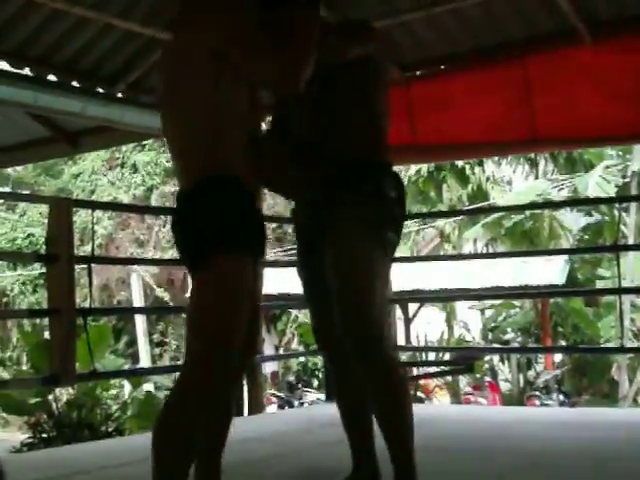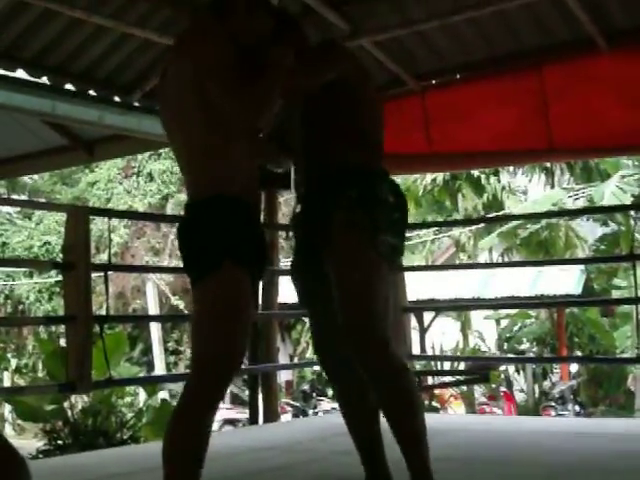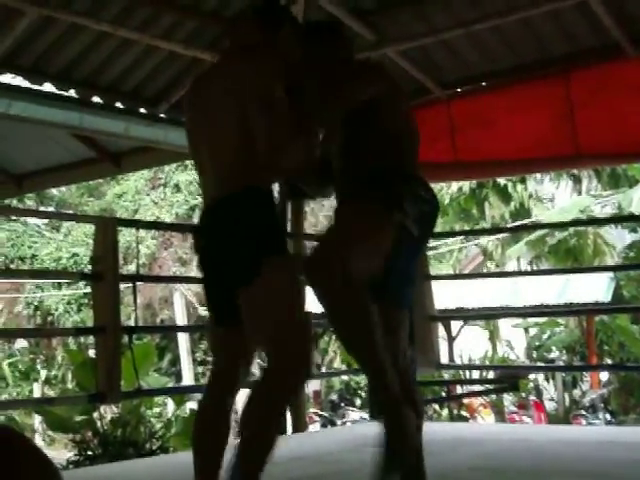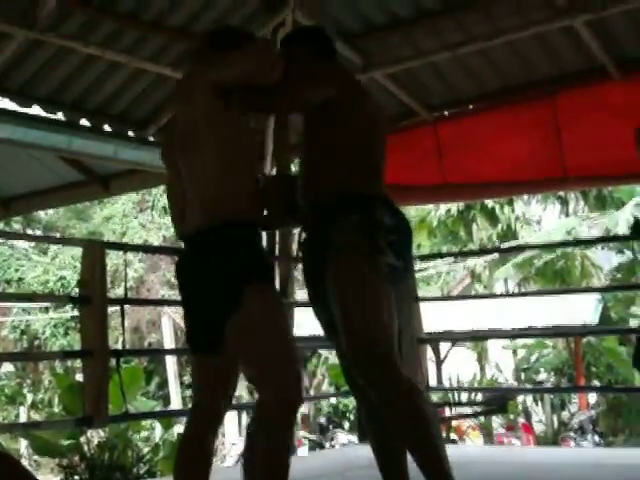
dt=0.7s
person 1, frame 1
left shoulder: (183, 51)
right elbow: (287, 77)
left hip: (217, 210)
right hip: (218, 210)
left knee: (234, 358)
right knee: (209, 368)
person 1, frame 2
left shoulder: (175, 79)
right shoulder: (204, 39)
right elbow: (250, 117)
right wrist: (279, 62)
left hip: (220, 224)
right hip: (222, 223)
left knee: (219, 369)
right knee: (211, 373)
person 1, frame 3
left shoulder: (200, 87)
right shoulder: (257, 67)
right elbow: (276, 158)
left hip: (214, 229)
right hip: (246, 221)
left knee: (228, 371)
right knee: (291, 360)
person 1, frame 4
left shoulder: (177, 133)
right shoulder: (199, 80)
right elbow: (265, 59)
left hip: (197, 260)
right hip: (229, 252)
left knee: (209, 405)
right knee: (282, 391)
person 2, frame 1
left shoulder: (357, 38)
right elbow: (271, 146)
left hip: (361, 198)
right hip: (316, 208)
left knee: (364, 338)
right knee: (333, 341)
person 2, frame 2
left shoulder: (332, 58)
right shoulder: (306, 100)
right elbow: (280, 151)
left hip: (358, 205)
right hip: (321, 217)
left knee: (366, 344)
right knee: (333, 352)
person 2, frame 3
left shoulder: (369, 74)
right shoulder: (349, 118)
left elbow: (312, 108)
left hip: (394, 203)
right hip: (381, 234)
left knee: (323, 270)
right knee: (390, 359)
left ankle: (396, 410)
person 2, frame 4
left shoulder: (334, 80)
right shoulder: (332, 122)
left elbow: (262, 99)
left hip: (359, 235)
right hip: (338, 243)
left knee: (376, 368)
right knee: (366, 384)
